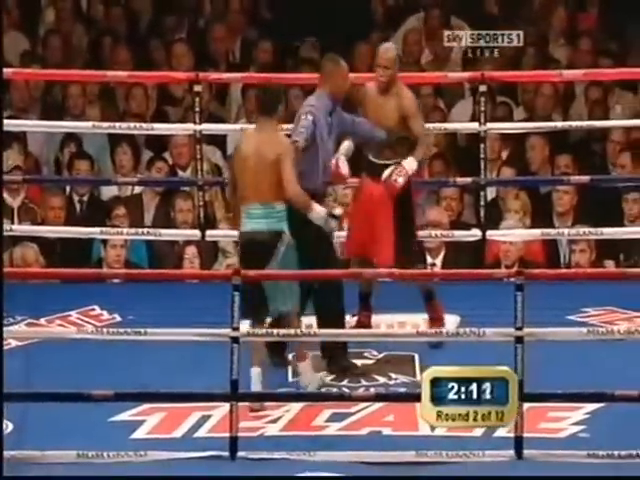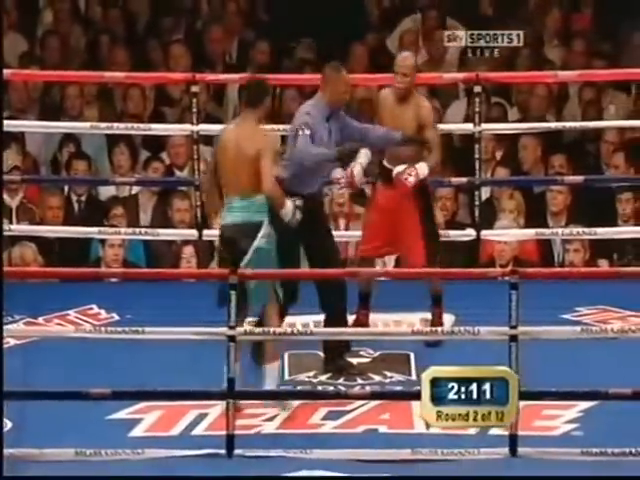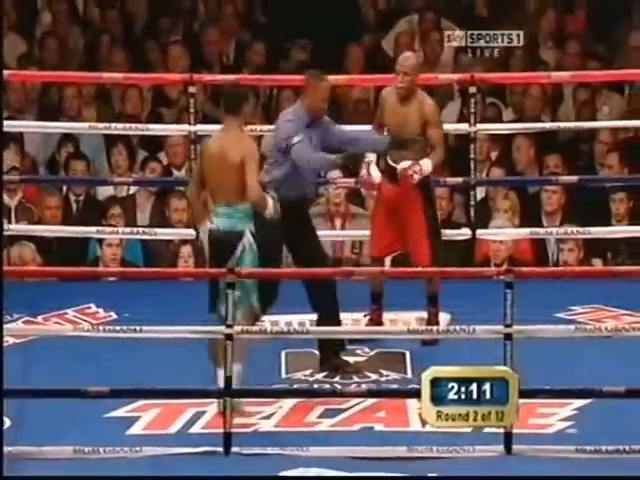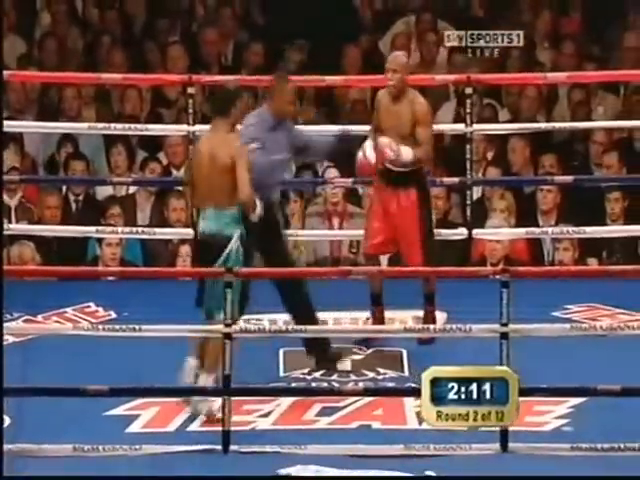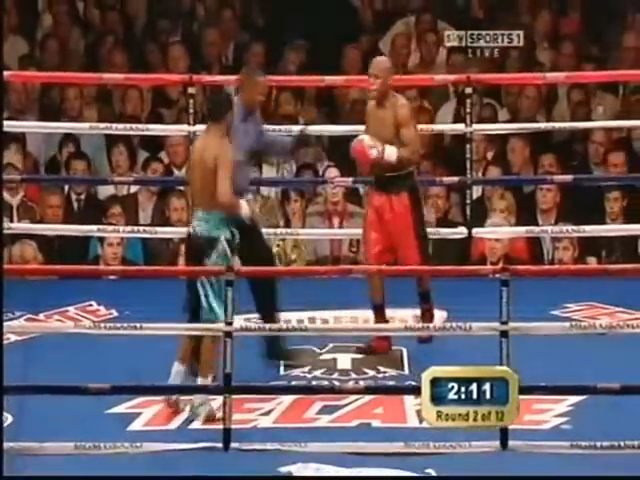
dt=0.2s
person 1, frame 1
left shoulder: (242, 143)
right shoulder: (281, 143)
right elbow: (292, 192)
right wrist: (323, 216)
left hip: (249, 231)
right hip: (274, 229)
left knee: (256, 313)
right knee: (288, 307)
left ankle: (255, 386)
right ankle: (307, 376)
person 1, frame 2
left shoulder: (224, 136)
right shoulder: (262, 138)
left elbow: (212, 185)
right elbow: (269, 188)
right wrist: (290, 210)
left hip: (229, 224)
right hip: (255, 223)
left knee: (237, 308)
right knee: (270, 302)
right ankle: (271, 380)
person 1, frame 3
left shoulder: (209, 144)
right shoulder: (246, 145)
left elbow: (197, 189)
right elbow: (254, 195)
right wrist: (270, 205)
left hip: (217, 229)
right hip: (239, 229)
left knee: (223, 311)
right knee: (245, 311)
left ankle: (221, 382)
right ankle: (232, 385)
person 1, frame 4
left shoulder: (199, 146)
right shoulder: (235, 146)
left elbow: (190, 190)
right elbow: (244, 195)
right wrist: (256, 209)
left hip: (205, 230)
right hip: (226, 233)
left knee: (211, 311)
right knee: (221, 316)
left ankle: (192, 372)
right ankle: (203, 393)
person 1, frame 5
left shoulder: (197, 146)
right shoulder: (222, 149)
right elbow: (224, 197)
right wrist: (244, 208)
left hip: (197, 233)
right hip: (214, 236)
left knee: (199, 317)
right knee: (215, 321)
left ankle: (175, 384)
right ankle: (201, 399)
person 2, frame 1
left shoulder: (332, 111)
right shoulder: (314, 108)
left elbow: (355, 126)
right elbow: (301, 136)
left wrist: (387, 137)
right wrist: (300, 144)
left hip: (310, 196)
left knee: (316, 273)
right knee: (323, 273)
person 2, frame 2
left shoulder: (335, 117)
right shoulder: (308, 115)
left elbow: (365, 133)
right elbow: (304, 154)
left wrist: (402, 138)
right wrist: (336, 154)
left hip: (310, 201)
right hip: (289, 200)
left knee: (330, 273)
right knee: (287, 280)
left ankle: (335, 354)
person 2, frame 3
left shoulder: (319, 123)
right shoulder: (289, 122)
left elbow: (349, 139)
right elbow: (304, 160)
left wrist: (388, 142)
right wrist: (338, 161)
left hip: (297, 206)
left knee: (320, 275)
left ankle: (331, 354)
person 2, frame 4
left shoulder: (284, 126)
right shoulder: (253, 126)
left elbow: (307, 146)
right elbow: (255, 167)
left wrist: (335, 143)
right wrist: (288, 156)
left hip: (264, 209)
left knee: (290, 277)
left ankle: (319, 348)
person 2, frame 5
left shoulder: (253, 116)
right shoulder: (227, 118)
left elbow: (265, 141)
left wrist: (292, 143)
right wrist: (246, 155)
left hip: (236, 199)
left knee: (262, 261)
left ankle: (272, 339)
person 3, frame 1
left shoulder: (406, 100)
right shoulder: (367, 91)
left elbow: (423, 142)
left wrist: (408, 166)
left hip: (394, 175)
right hip: (369, 173)
left knee: (404, 253)
right knee: (360, 250)
left ankle: (434, 310)
right ankle: (364, 314)
person 3, frame 2
left shoulder: (423, 109)
right shoulder: (384, 97)
left elbow: (435, 153)
left wrist: (420, 170)
right wrist: (360, 161)
left hip: (411, 184)
right hip: (385, 180)
left knee: (425, 255)
right knee: (367, 251)
left ankle: (436, 314)
right ankle: (362, 314)
person 3, frame 3
left shoulder: (427, 107)
right shoulder: (386, 96)
left elbow: (439, 150)
left wrist: (424, 167)
right wrist: (370, 160)
left hip: (416, 183)
right hip: (388, 179)
left knee: (426, 255)
right knee: (377, 251)
left ankle: (433, 314)
right ankle: (376, 314)
person 3, frame 4
left shoulder: (419, 106)
right shoulder: (381, 98)
left elbow: (427, 152)
left wrist: (401, 152)
right wrist: (366, 151)
left hip: (411, 183)
right hip: (384, 180)
left knee: (420, 254)
right knee: (371, 250)
left ankle: (429, 313)
right ankle: (378, 317)
person 3, frame 5
left shoulder: (401, 108)
right shoulder: (371, 106)
left elbow: (413, 153)
left wrist: (384, 152)
right wrist: (367, 153)
left hip: (402, 188)
right hip: (377, 189)
left knee: (415, 258)
right knee: (372, 261)
left ankle: (426, 311)
right ankle: (381, 331)
